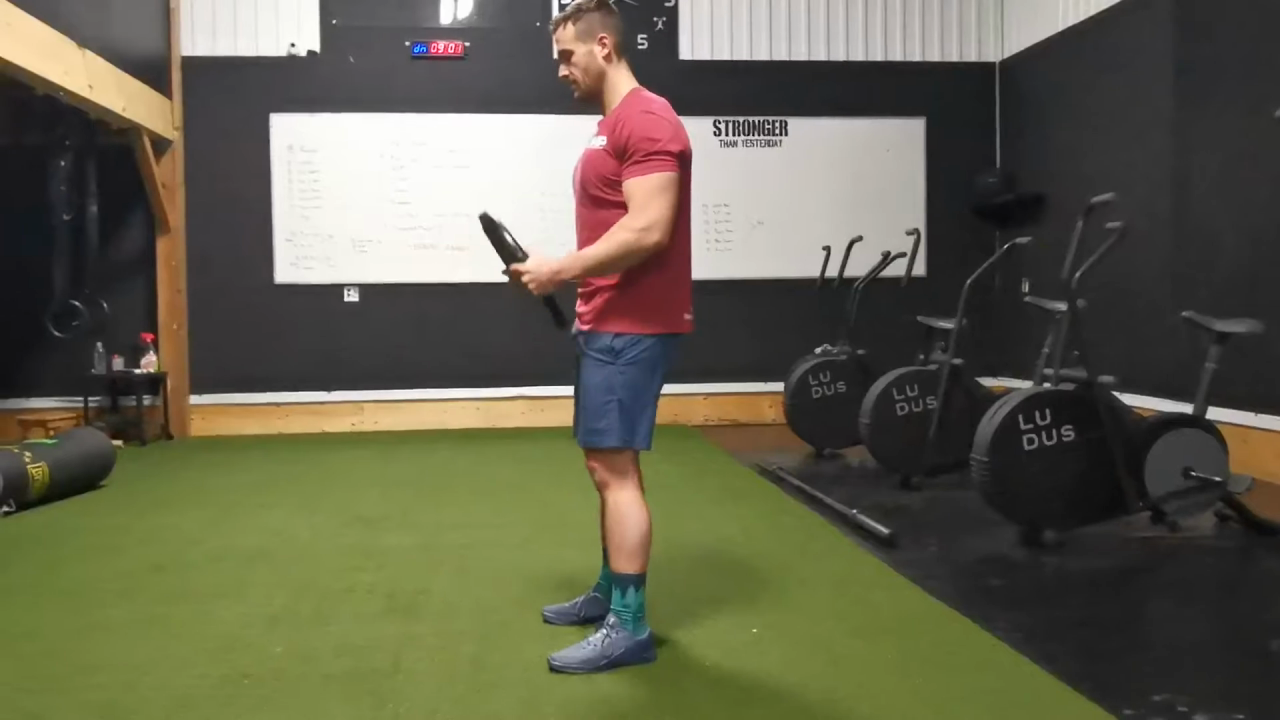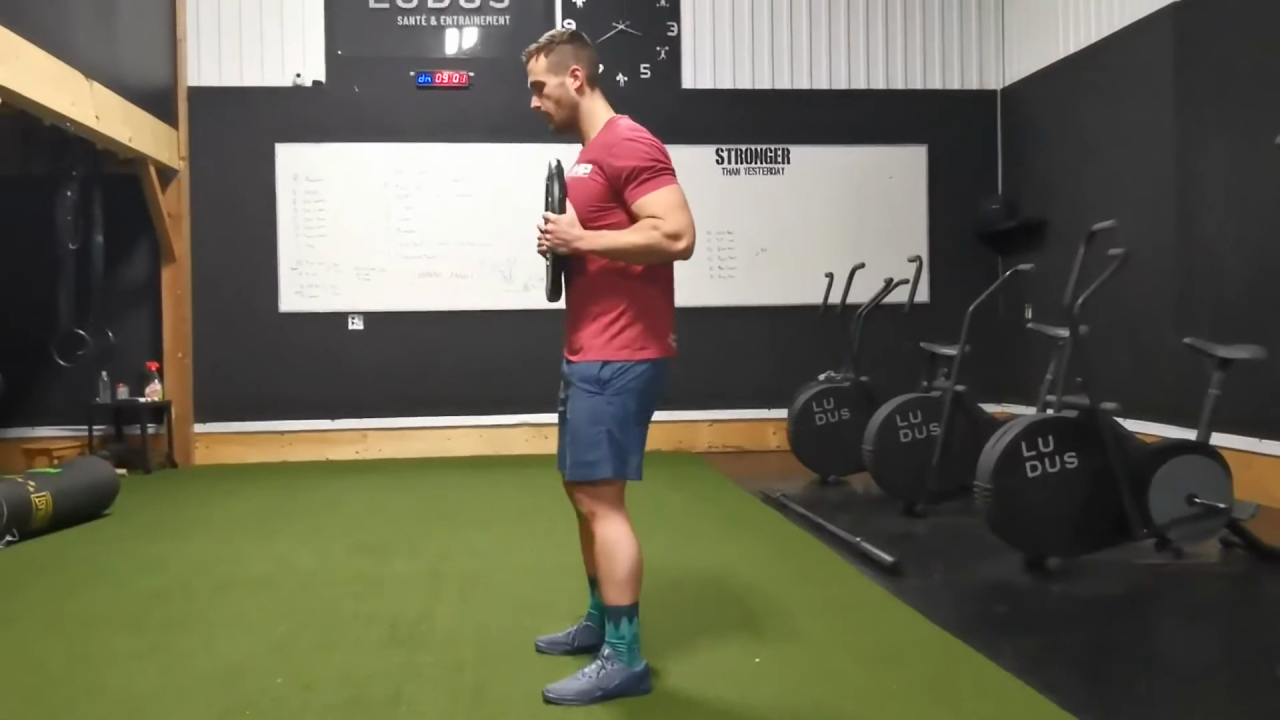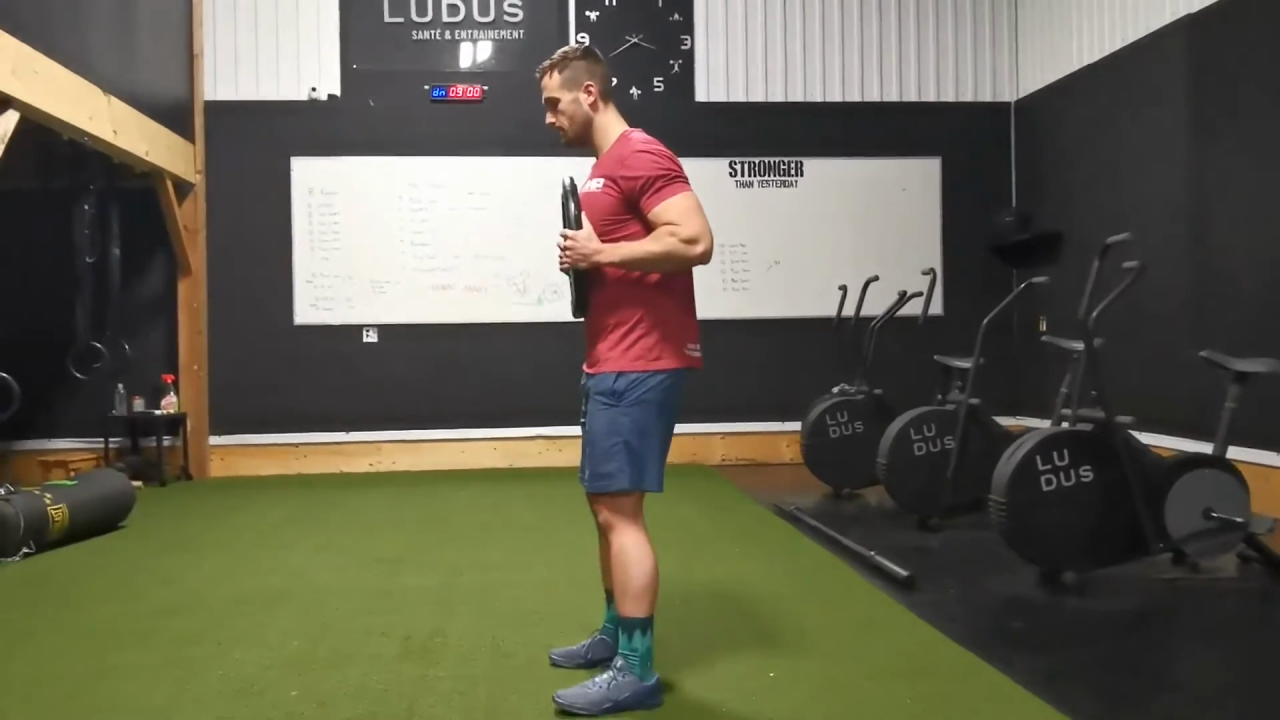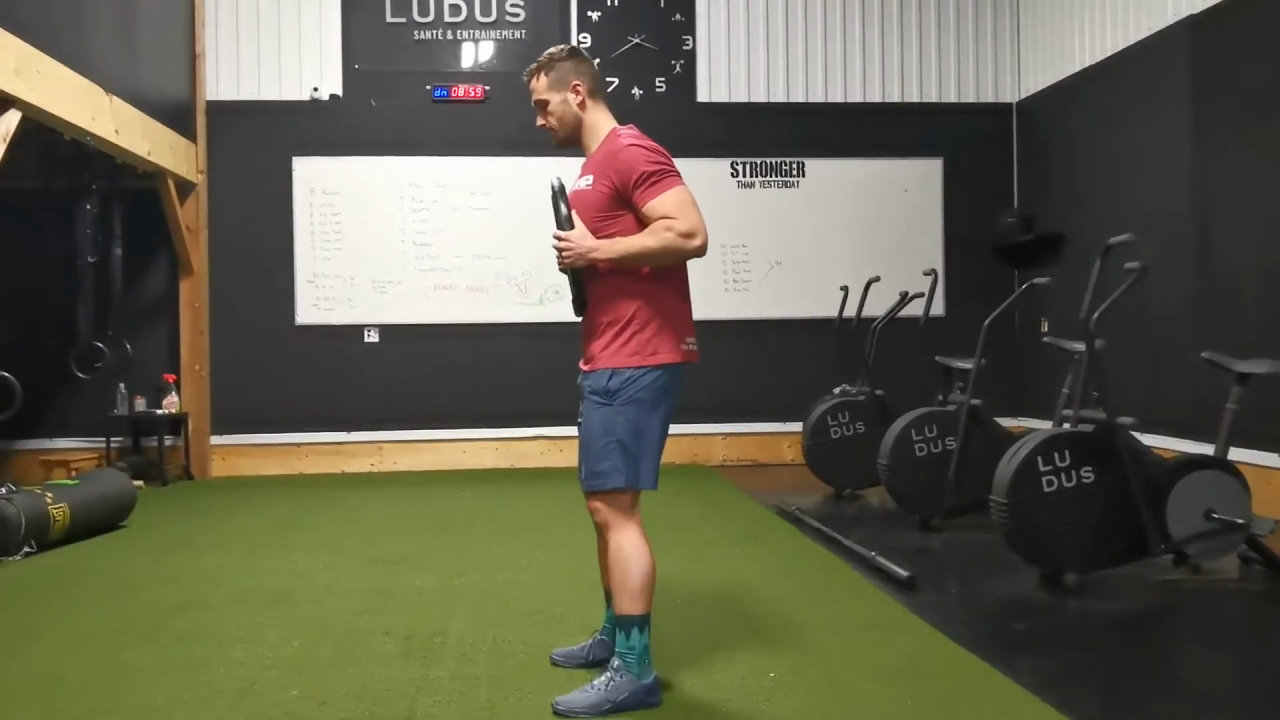
dt=0.7s
person 1, frame 1
left shoulder: (645, 121)
right shoulder: (614, 125)
left elbow: (648, 231)
left wrist: (561, 271)
right wrist: (566, 272)
left hip: (634, 326)
right hip: (608, 322)
left knee: (614, 468)
right knee: (603, 464)
left ankle: (628, 626)
right ankle: (610, 592)
person 1, frame 2
left shoulder: (628, 146)
right shoulder: (590, 155)
left elbow: (676, 236)
left wrist: (583, 240)
right wrist: (565, 242)
left hip: (620, 353)
right hip: (589, 350)
left knee: (602, 499)
right knee: (583, 488)
left ankle: (624, 658)
right ankle: (600, 619)
person 1, frame 3
left shoulder: (640, 157)
right shoulder: (604, 168)
left elbow: (694, 241)
left wrist: (601, 254)
right wrist: (585, 257)
left hip: (640, 362)
right hip: (612, 361)
left knee: (620, 511)
right knee: (606, 505)
right ankle: (614, 635)
person 1, frame 4
left shoulder: (631, 152)
right shoulder: (595, 165)
left elbow: (689, 234)
left wrist: (596, 250)
right wrist: (579, 255)
left hip: (637, 359)
right hip: (611, 357)
left knee: (612, 506)
right knee: (606, 502)
right ankle: (615, 635)
